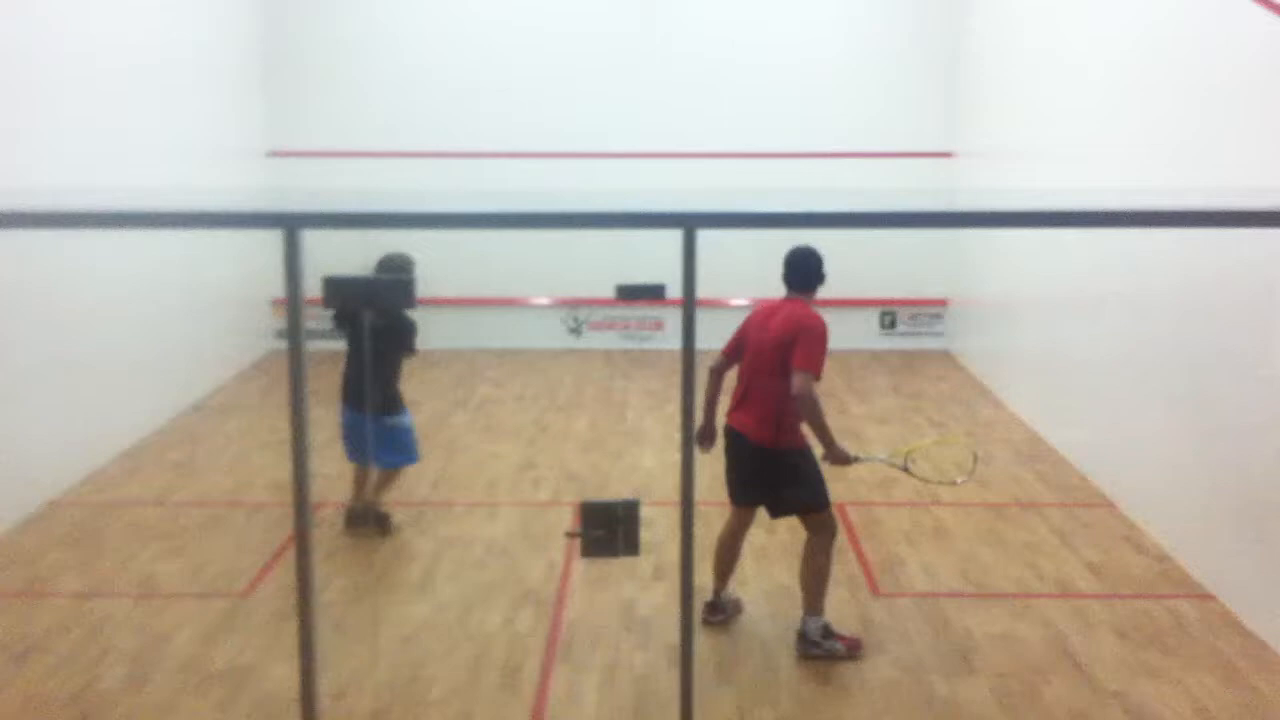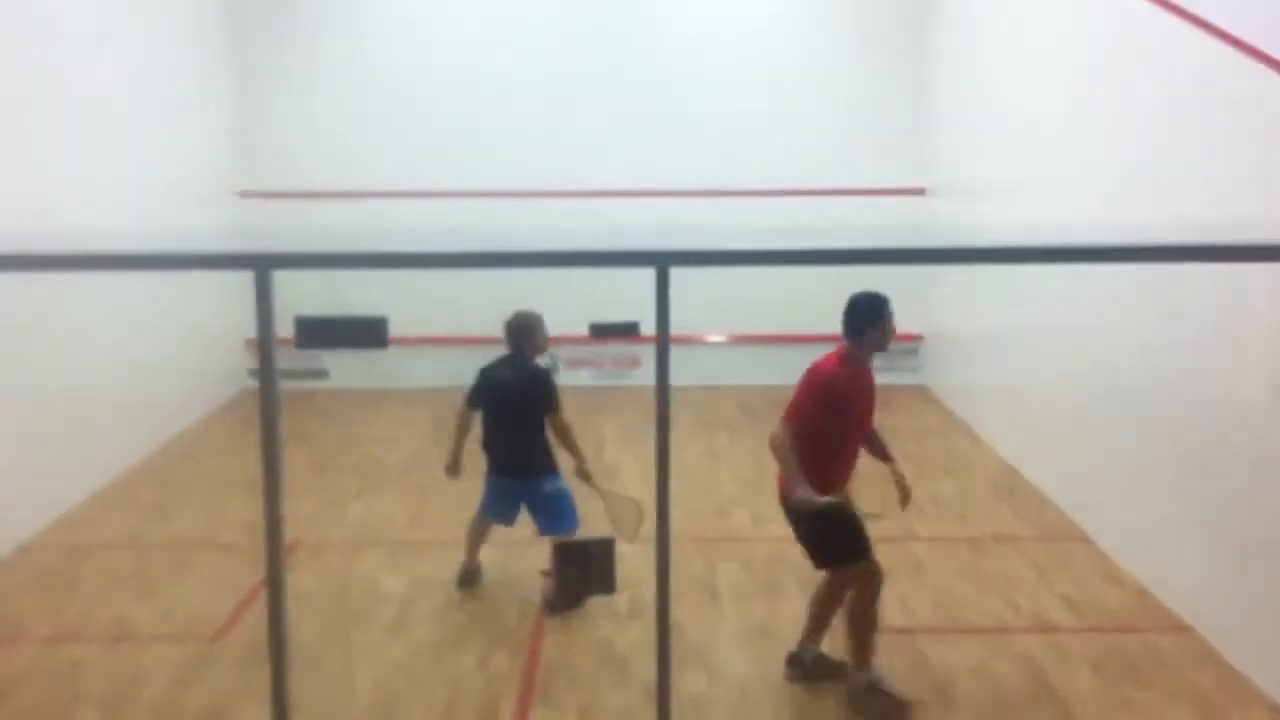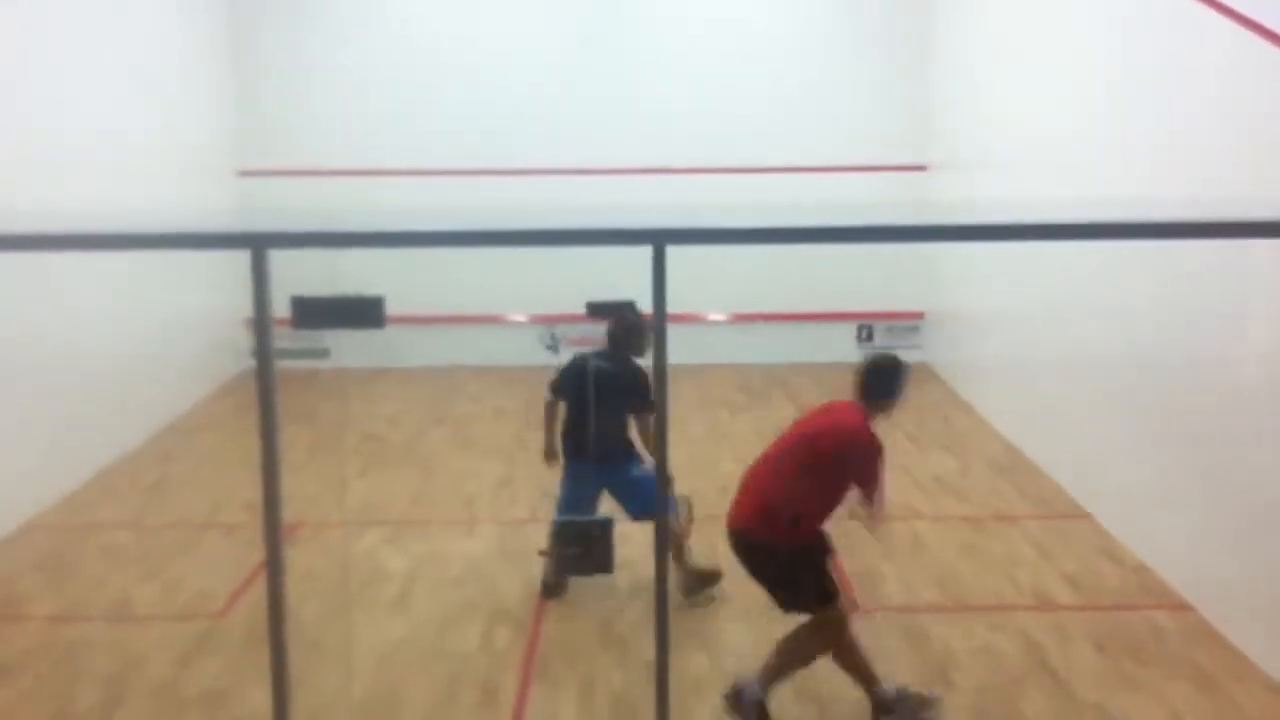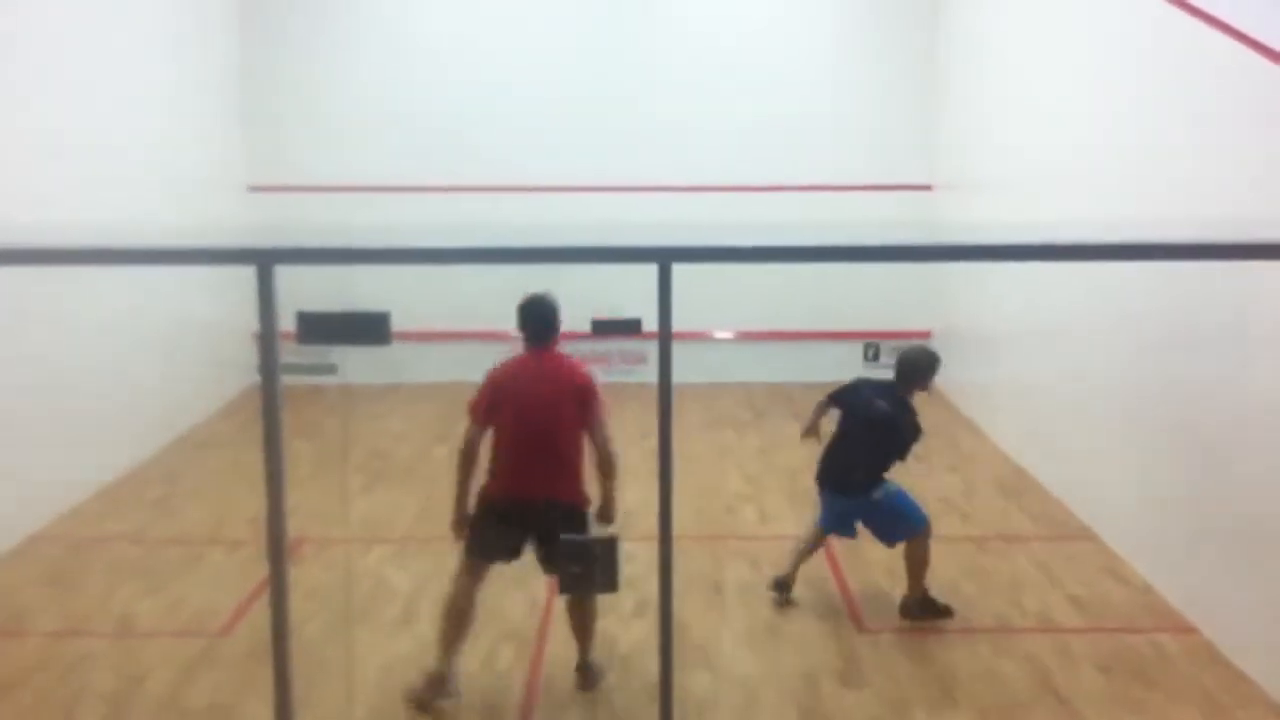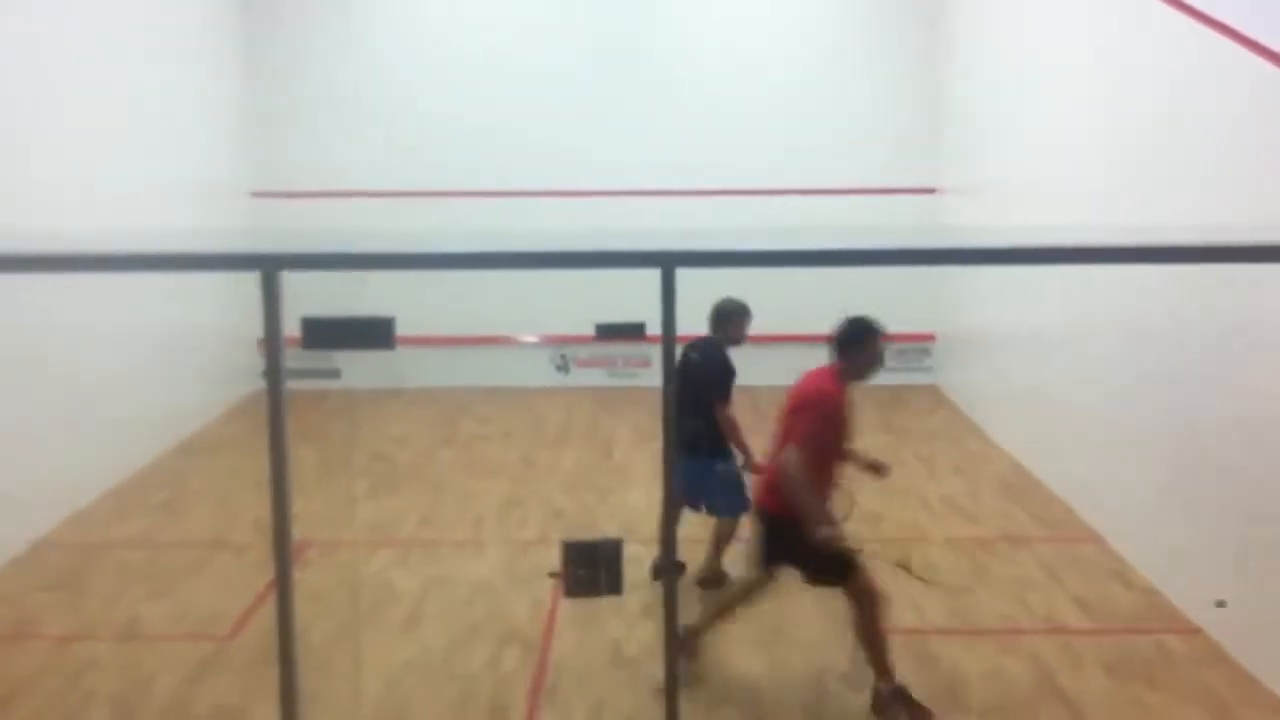
dt=1s
person 1, frame 1
left shoulder: (760, 314)
right shoulder: (811, 324)
left elbow: (717, 368)
right elbow: (802, 390)
left wrist: (708, 420)
right wrist: (830, 445)
left hip: (740, 433)
right hip: (778, 442)
left knee: (740, 518)
right knee: (822, 528)
left ankle: (717, 601)
right ankle: (813, 631)
person 1, frame 2
left shoulder: (863, 372)
right shoulder: (826, 377)
right elbow: (782, 437)
left wrist: (895, 469)
right wrist: (801, 488)
left hip: (830, 494)
right hip: (812, 501)
left knee: (844, 575)
right knee: (868, 576)
left ankle: (804, 656)
right ankle: (865, 683)
person 1, frame 3
left shoulder: (830, 414)
right shoulder: (862, 440)
right elbow: (872, 499)
right wrist: (876, 513)
left hip: (749, 524)
right hip: (774, 532)
left knee: (830, 612)
right knee: (831, 621)
person 1, frame 4
left shoulder: (501, 375)
right shoulder: (580, 379)
left elbow: (472, 441)
right elbow: (602, 446)
left wrist: (460, 504)
right wrist: (608, 499)
left hip: (505, 494)
right hip: (562, 497)
left knee: (469, 578)
left ankle: (443, 671)
right ankle: (586, 663)
person 1, frame 5
left shoulder: (823, 384)
right shoulder: (825, 396)
right elbow: (790, 464)
left wrist: (855, 457)
right wrist: (817, 524)
left hip: (779, 505)
right hip: (791, 511)
left knee: (762, 578)
right knee: (866, 596)
left ankle: (692, 635)
person 2, frame 1
left shoulder: (355, 306)
right shoulder: (403, 323)
left elbow: (339, 322)
left hip: (353, 396)
right hip: (383, 401)
left knee: (363, 455)
right knee: (401, 458)
left ankle: (358, 506)
right ankle: (369, 504)
person 2, frame 2
left shoulder: (489, 372)
right shoulder: (539, 377)
left elbow: (465, 414)
right elbow: (557, 424)
left wrist: (456, 454)
right wrist: (580, 460)
left hip: (500, 464)
right hip: (536, 467)
left knee: (487, 513)
right knee: (562, 525)
left ankle: (469, 567)
right ankle: (559, 592)
person 2, frame 3
left shoulder: (579, 364)
right shoulder: (635, 375)
left elbow: (551, 403)
right elbow: (646, 426)
left wrist: (549, 442)
left hip: (578, 458)
right hip: (617, 458)
left knee: (567, 518)
right knee: (667, 509)
left ankle: (552, 577)
right ankle: (686, 574)
person 2, frame 4
left shoulder: (861, 387)
right shoulder: (908, 423)
left elbow: (823, 404)
right elbow: (894, 456)
left wrist: (811, 426)
left hip: (829, 477)
right hip: (863, 486)
left knee: (825, 528)
right knee: (919, 530)
left ankle: (787, 576)
right ankle: (915, 600)
person 2, frame 5
left shoulder: (692, 349)
right shoulder: (720, 364)
left elbow: (677, 392)
right elbow: (723, 416)
right wrist: (747, 455)
left hip: (680, 442)
right hip: (707, 448)
left knee: (675, 502)
right knee: (732, 508)
left ankle: (663, 561)
right ankle: (711, 569)
